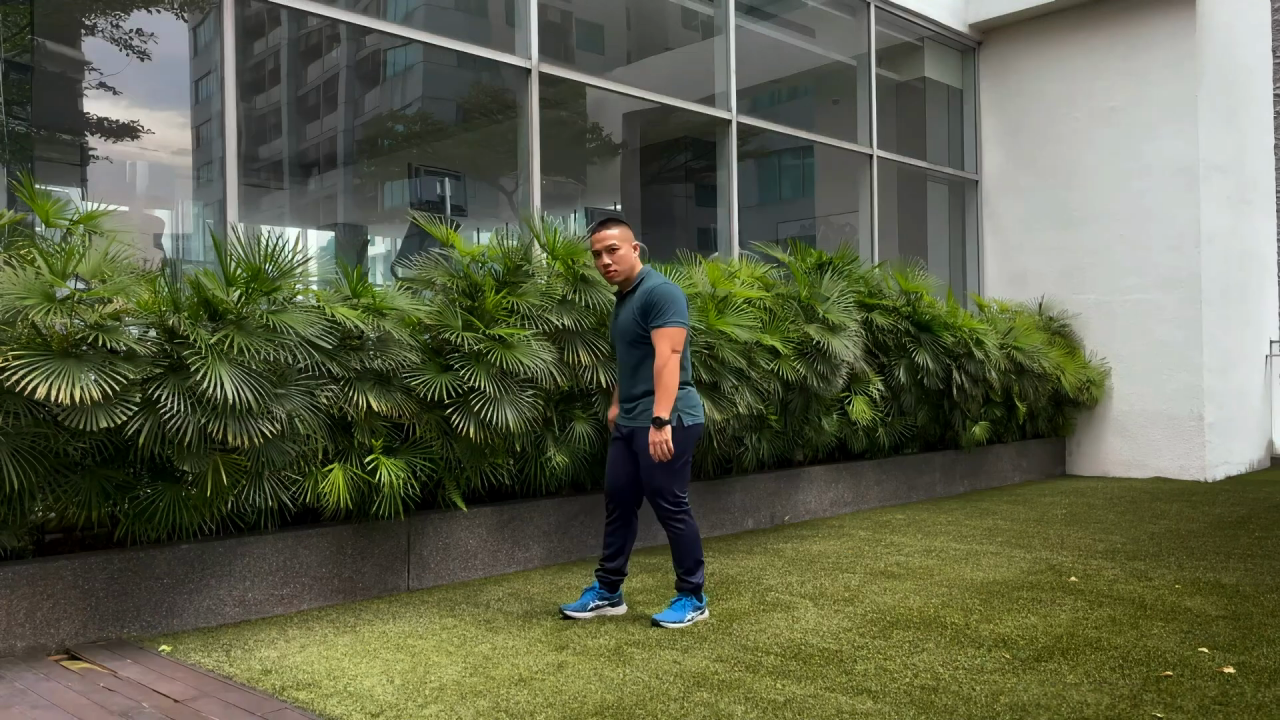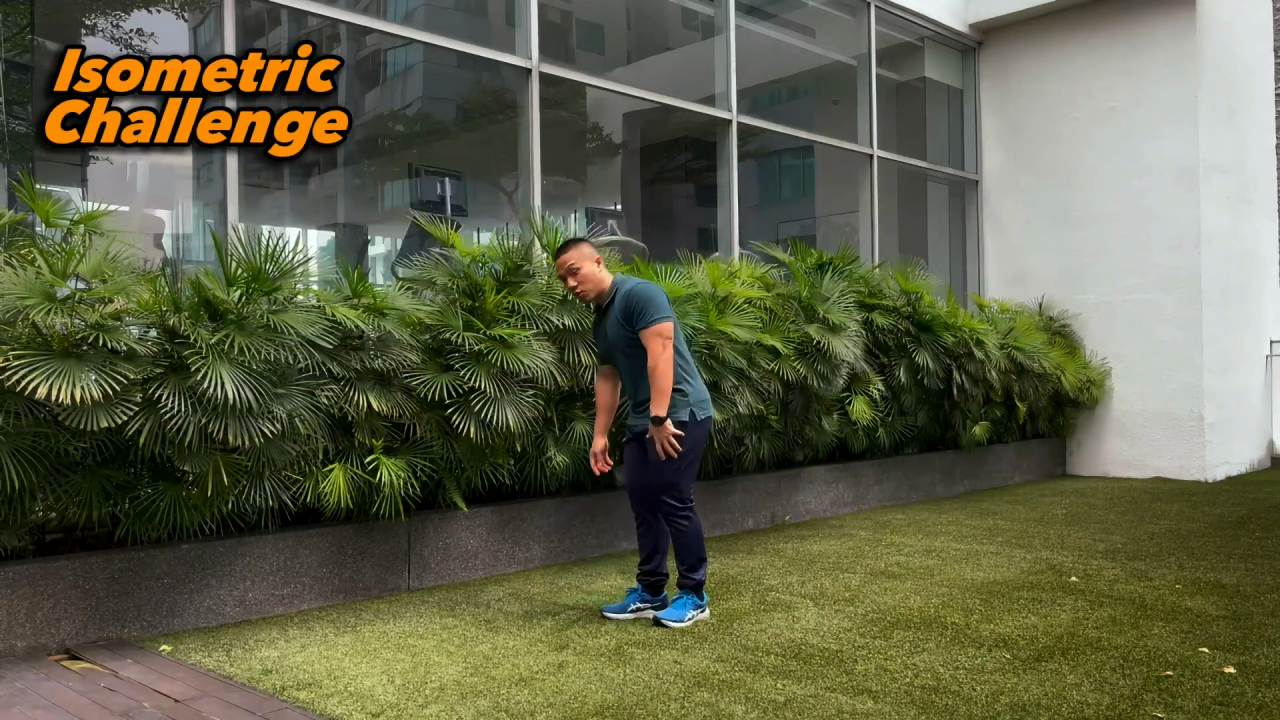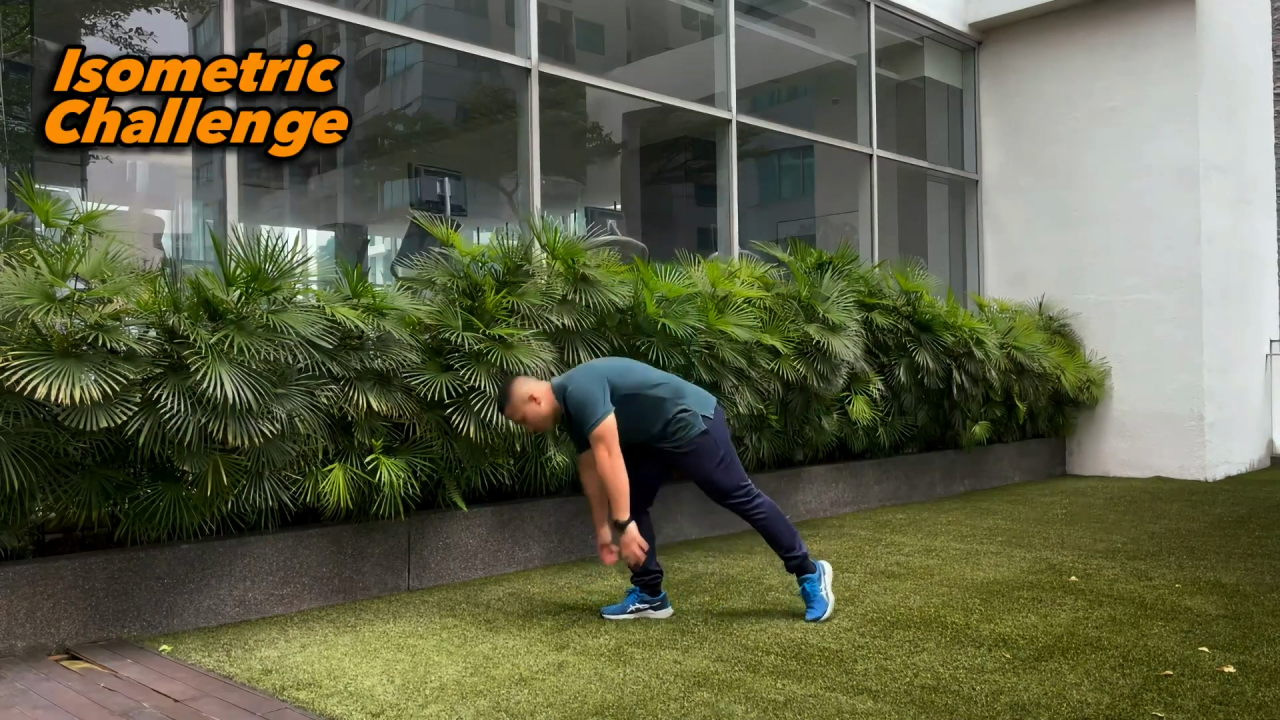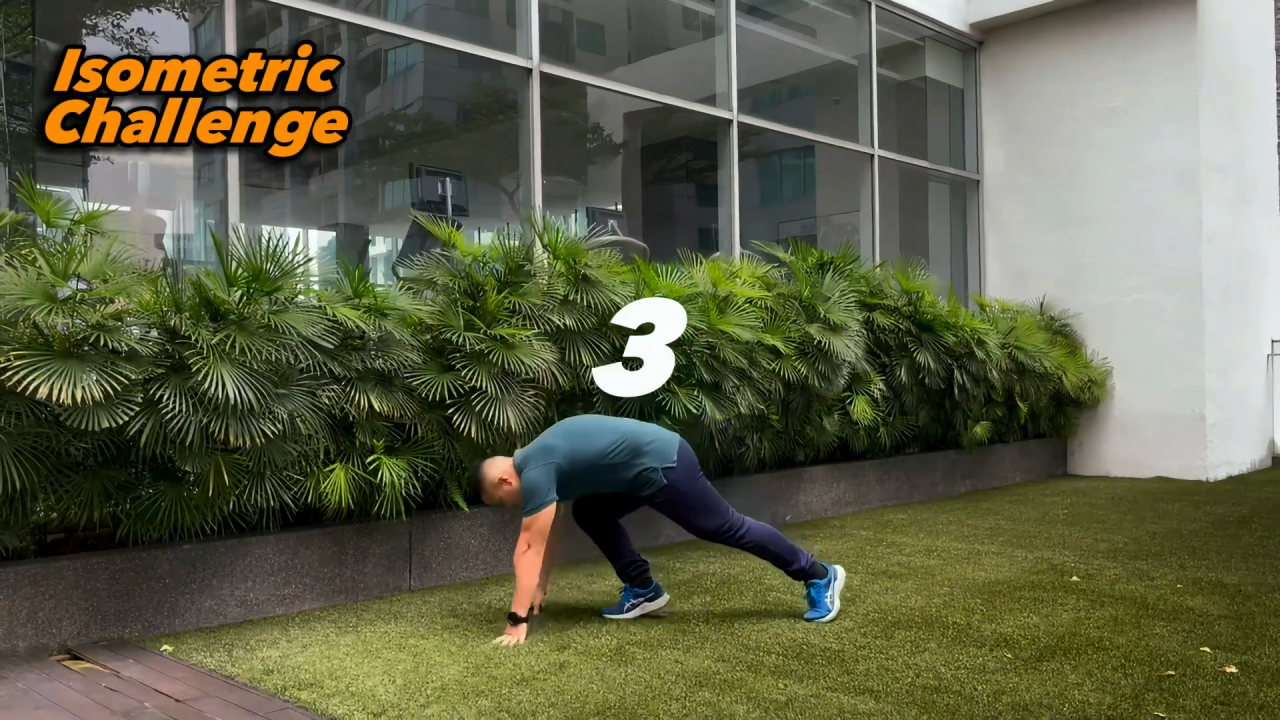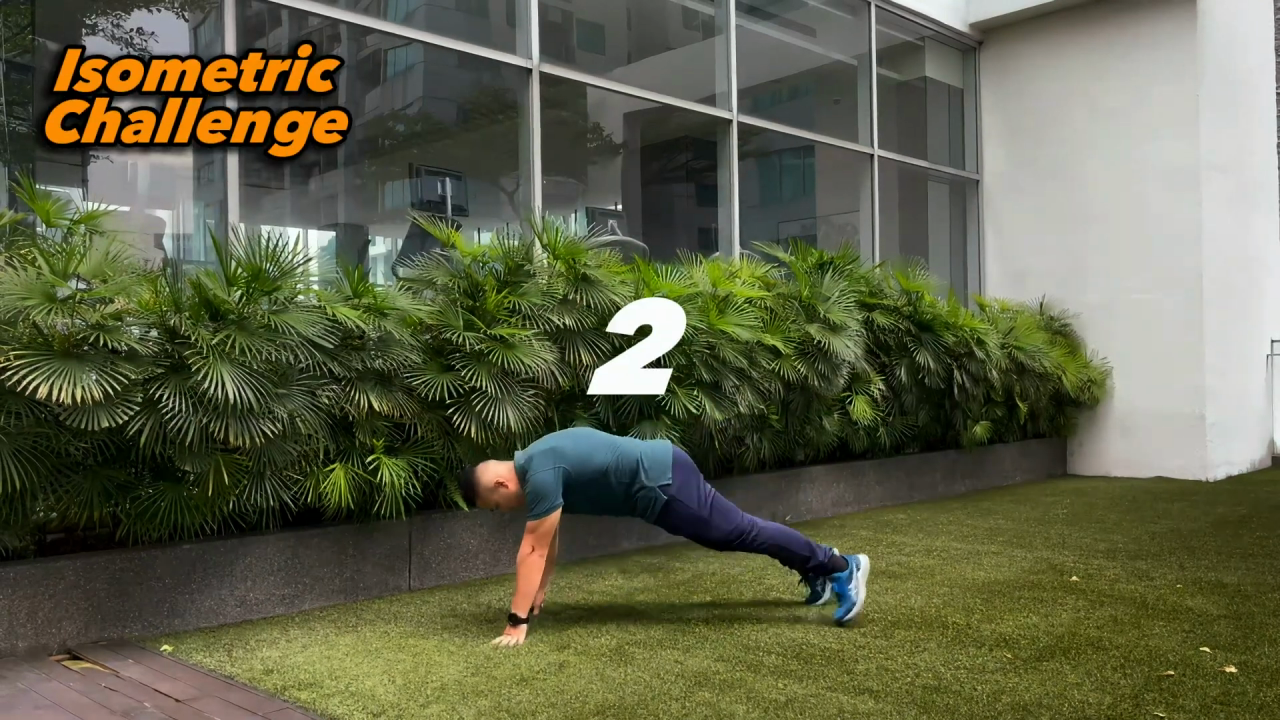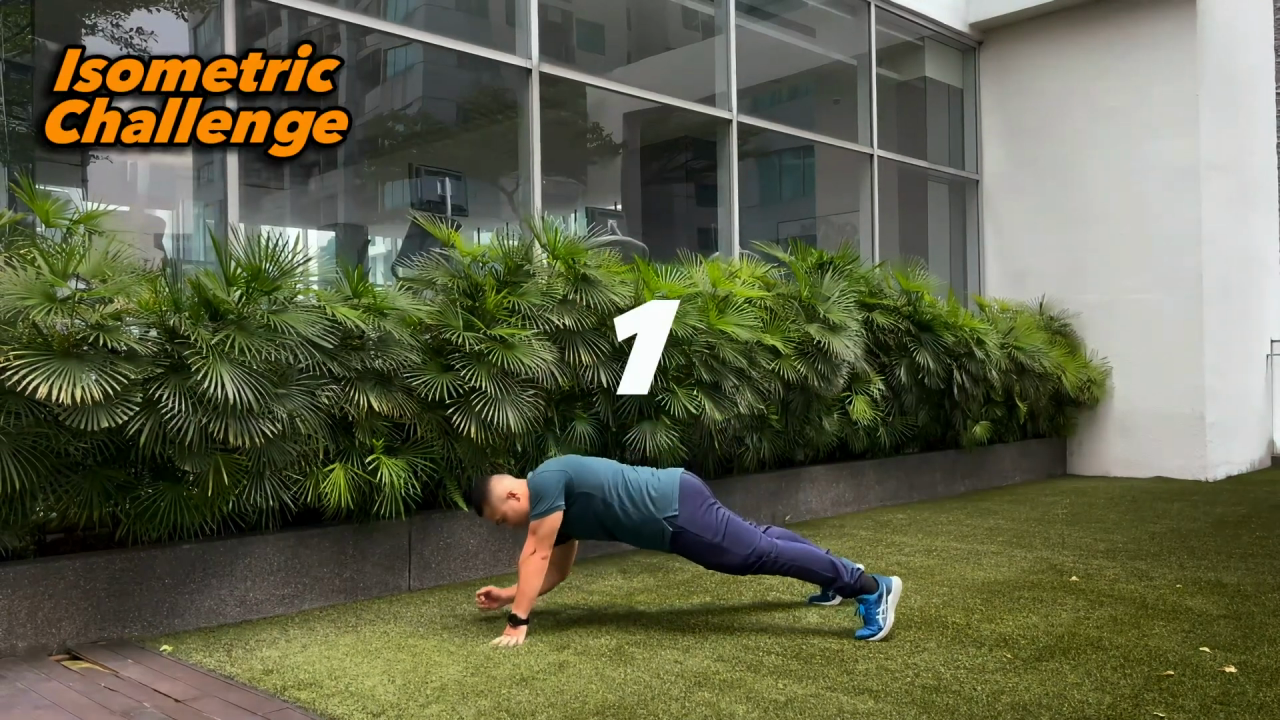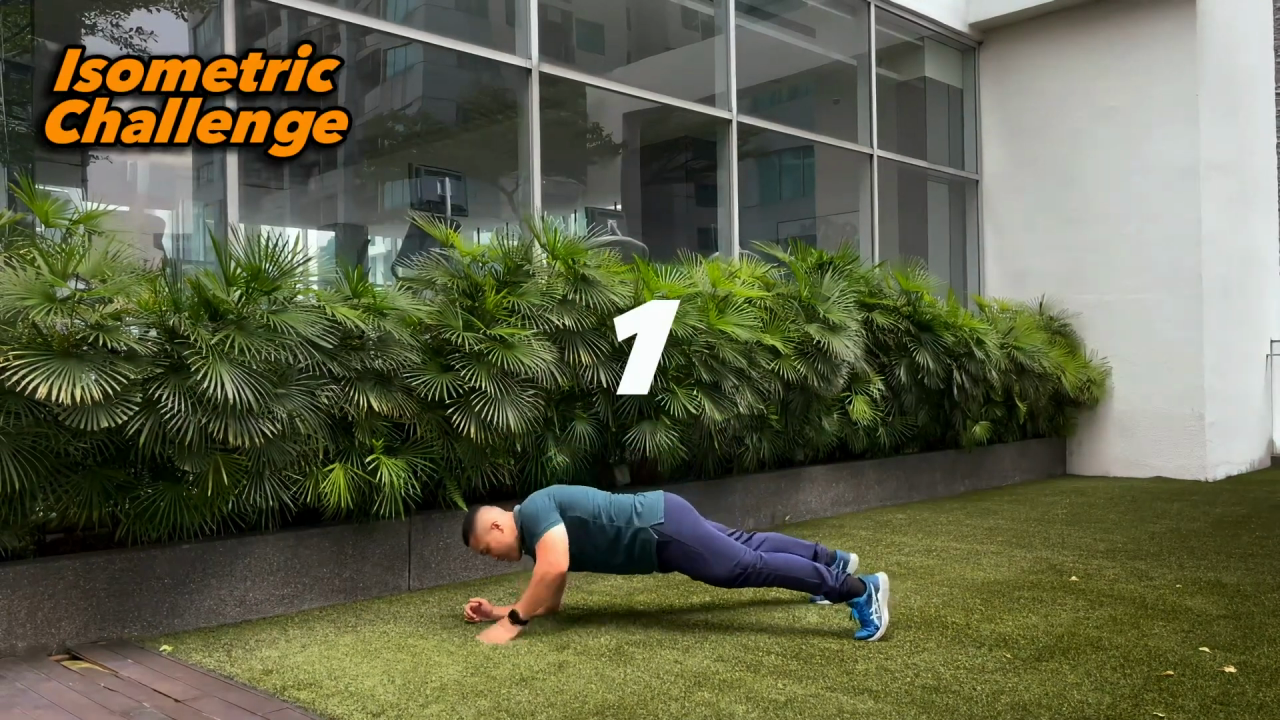
dt=0.7s
person 1, frame 1
left shoulder: (659, 293)
right shoulder: (624, 300)
left elbow: (668, 356)
left wrist: (660, 421)
right wrist: (618, 407)
left hip: (668, 421)
right hip: (631, 422)
left knee: (671, 508)
right knee: (618, 507)
left ankle: (692, 599)
right ankle: (608, 593)
person 1, frame 2
left shoulder: (640, 294)
right shoulder: (600, 319)
left elbow: (660, 354)
right elbow: (607, 378)
left wrist: (661, 418)
right wrist: (601, 435)
left hip: (680, 414)
right hip: (644, 420)
left knee: (674, 503)
right knee: (643, 502)
left ankle: (694, 594)
right ankle: (651, 593)
person 1, frame 3
left shoulder: (581, 392)
right shoulder: (570, 410)
left elbow: (610, 457)
right elbow: (591, 469)
left wrist: (624, 524)
right wrist: (605, 528)
left hip: (691, 421)
left knee: (740, 497)
right knee: (629, 506)
left ankle: (810, 573)
right ankle: (650, 595)
person 1, frame 4
left shoulder: (534, 473)
right shoulder: (539, 461)
left elbow: (529, 547)
right elbow: (545, 535)
left wrist: (518, 619)
right wrist: (539, 590)
left hip: (659, 463)
right hip: (649, 452)
left knee: (725, 527)
right knee: (590, 514)
left ankle: (819, 577)
right ankle: (642, 592)
person 1, frame 5
left shoulder: (540, 477)
right shoulder: (536, 463)
left elbow: (533, 550)
right elbow: (548, 542)
left wrist: (518, 621)
right wrist: (540, 592)
left hip: (659, 481)
right hip: (660, 468)
left knee: (737, 532)
right knee: (732, 528)
left ankle: (839, 568)
right ankle: (816, 565)
person 1, frame 6
left shoulder: (546, 481)
right shoulder: (559, 503)
left elbow: (536, 555)
right elbow: (557, 567)
left wrist: (518, 621)
right wrist: (509, 595)
left hip: (676, 511)
right hip: (673, 499)
left knee: (760, 554)
right knee: (755, 539)
left ankle: (872, 588)
right ankle: (840, 572)
person 1, frame 7
left shoulder: (536, 509)
right shoulder: (541, 533)
left elbow: (556, 567)
right elbow: (550, 601)
left wrist: (514, 620)
right wrist: (497, 611)
left hip: (661, 527)
right hip: (659, 527)
left knee: (746, 567)
right knee: (746, 544)
left ankle: (858, 590)
right ankle: (832, 561)
